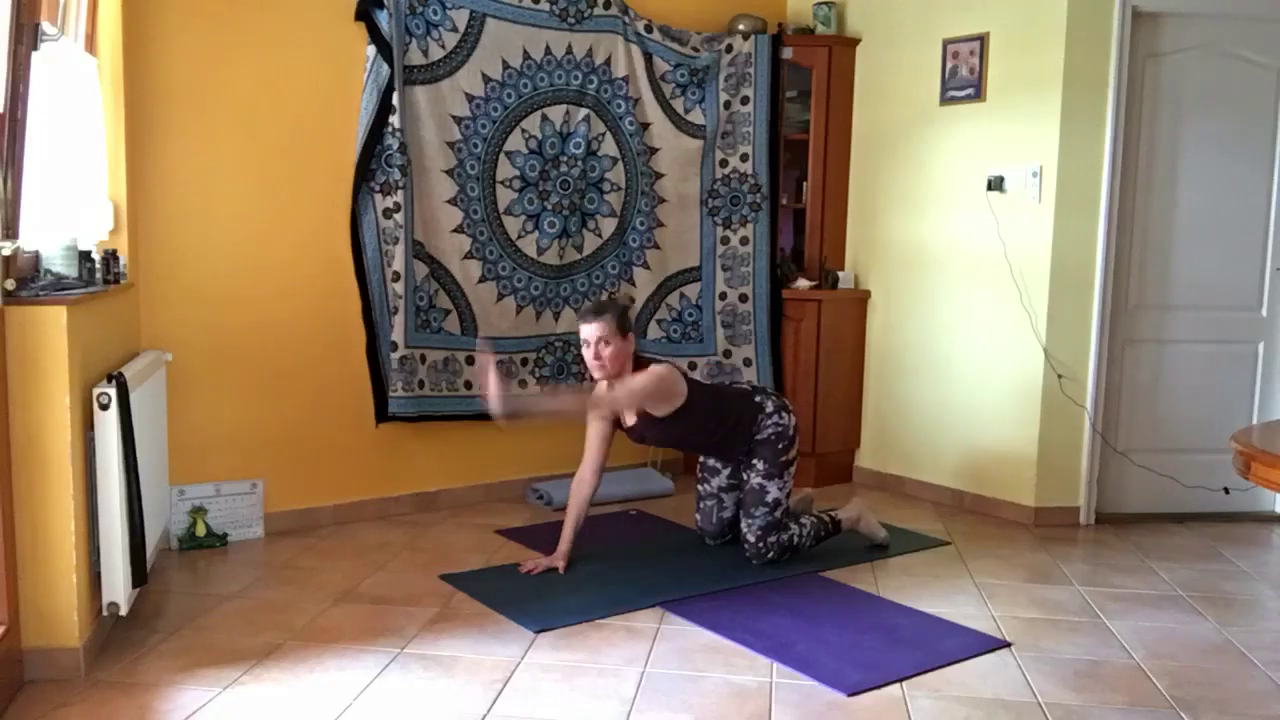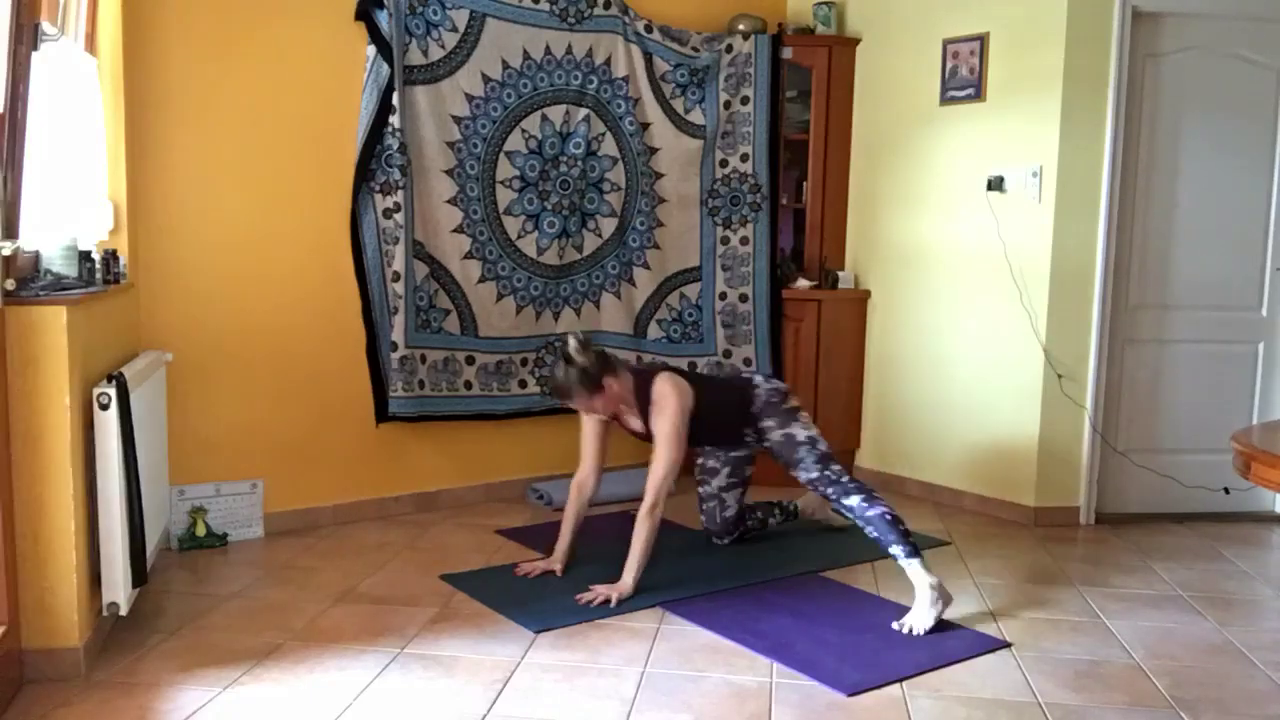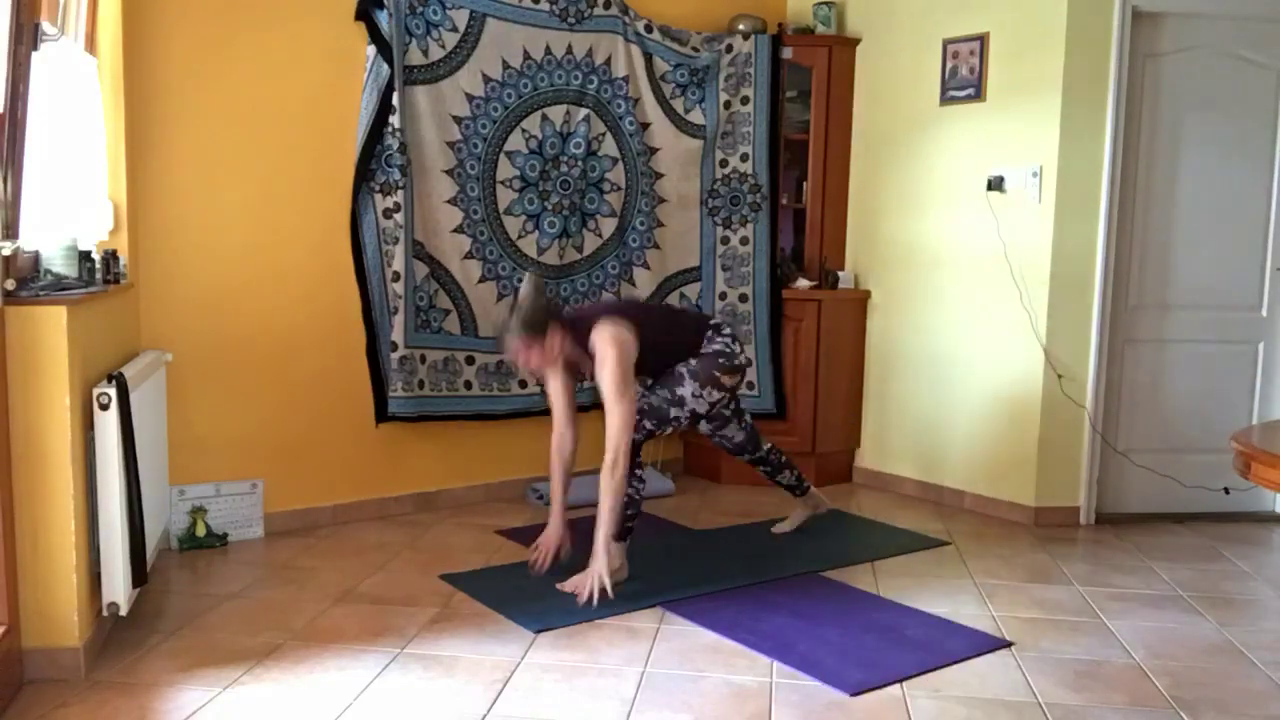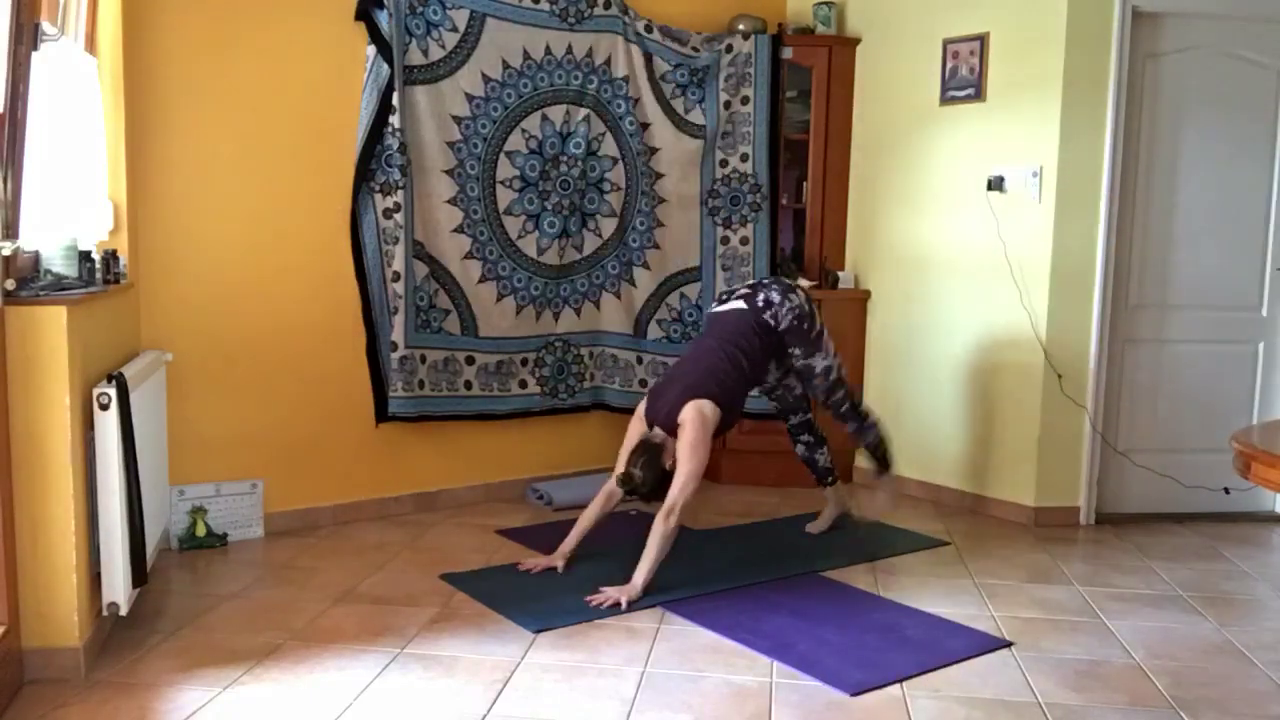
dt=1s
person 1, frame 1
left shoulder: (658, 380)
right shoulder: (602, 390)
right elbow: (587, 475)
right wrist: (561, 551)
left hip: (766, 426)
right hip: (727, 447)
left knee: (760, 548)
right knee: (713, 532)
left ankle: (846, 517)
right ankle: (788, 501)
person 1, frame 2
left shoulder: (665, 393)
right shoulder: (597, 402)
left elbow: (655, 498)
right elbow: (585, 481)
left wrist: (629, 580)
right wrist: (559, 554)
left hip: (760, 403)
right hip: (724, 439)
left knee: (827, 481)
right knee: (722, 529)
left ankle: (923, 580)
right ankle: (801, 508)
person 1, frame 3
left shoulder: (607, 342)
right shoulder: (560, 341)
left elbow: (616, 453)
right elbow: (564, 435)
left wrist: (602, 550)
right wrist: (556, 521)
left hip: (713, 350)
right hip: (678, 361)
left knee: (633, 434)
right knee: (739, 440)
right ankle: (809, 498)
person 1, frame 4
left shoulder: (692, 417)
right shoulder: (648, 416)
left elbow: (670, 513)
right elbow: (612, 490)
left wrist: (634, 586)
right wrist: (562, 552)
left hip: (776, 310)
right hip: (735, 309)
left knee: (836, 399)
right knee: (795, 410)
left ankle: (880, 462)
right ankle: (835, 500)
